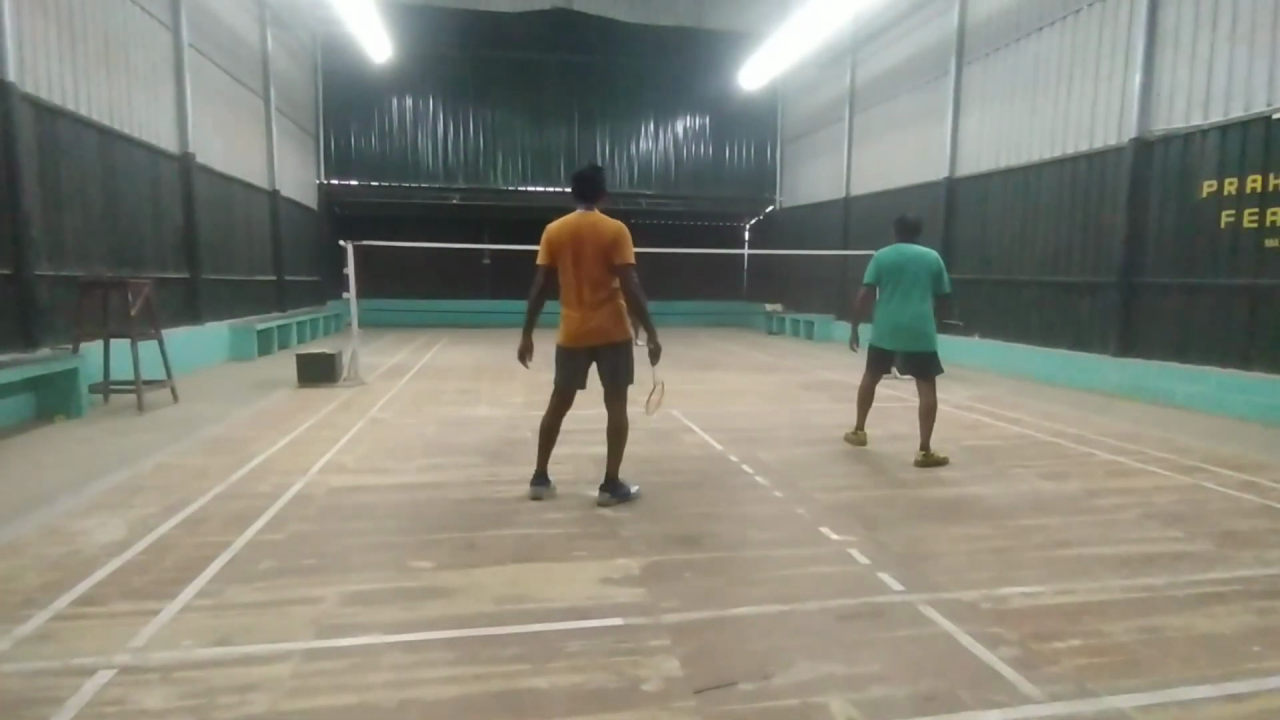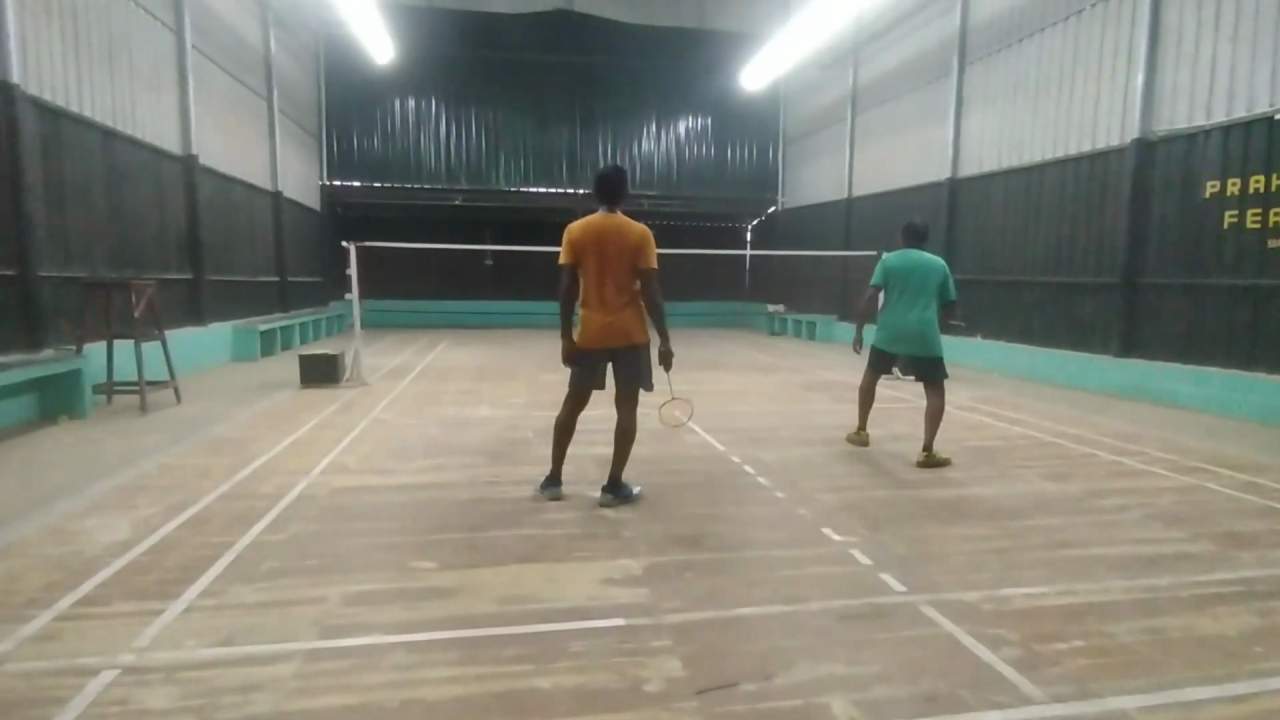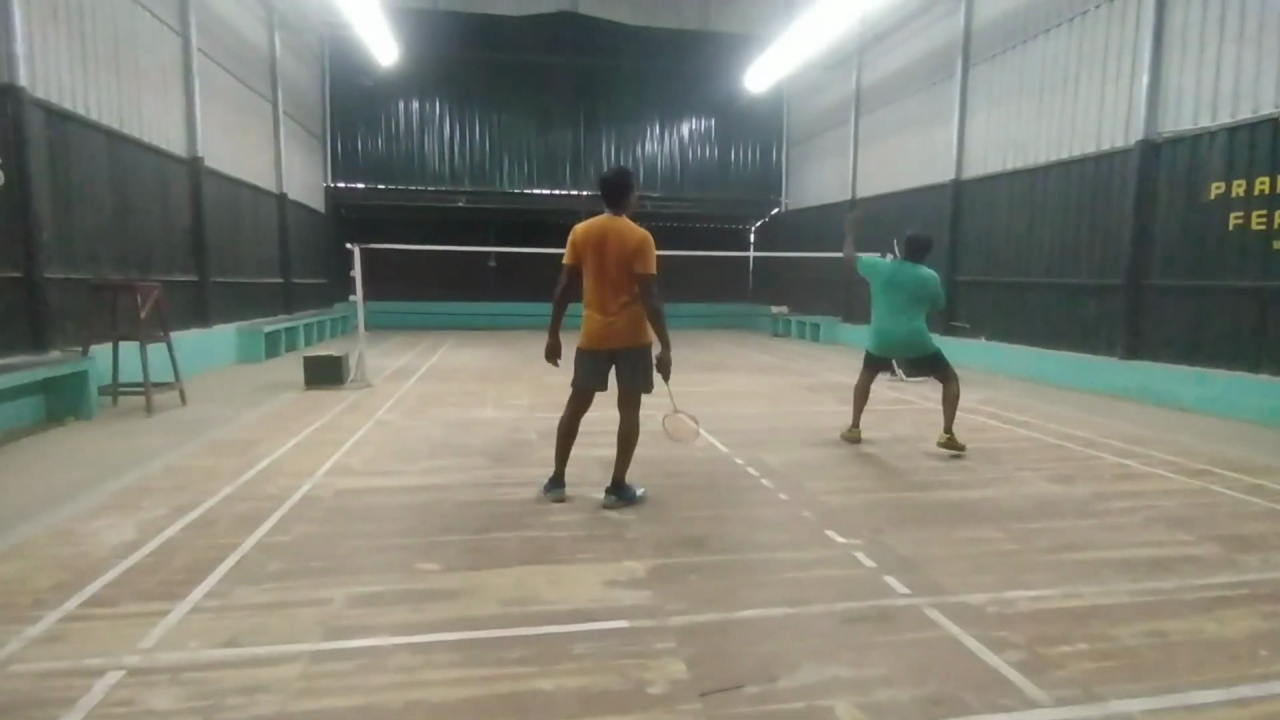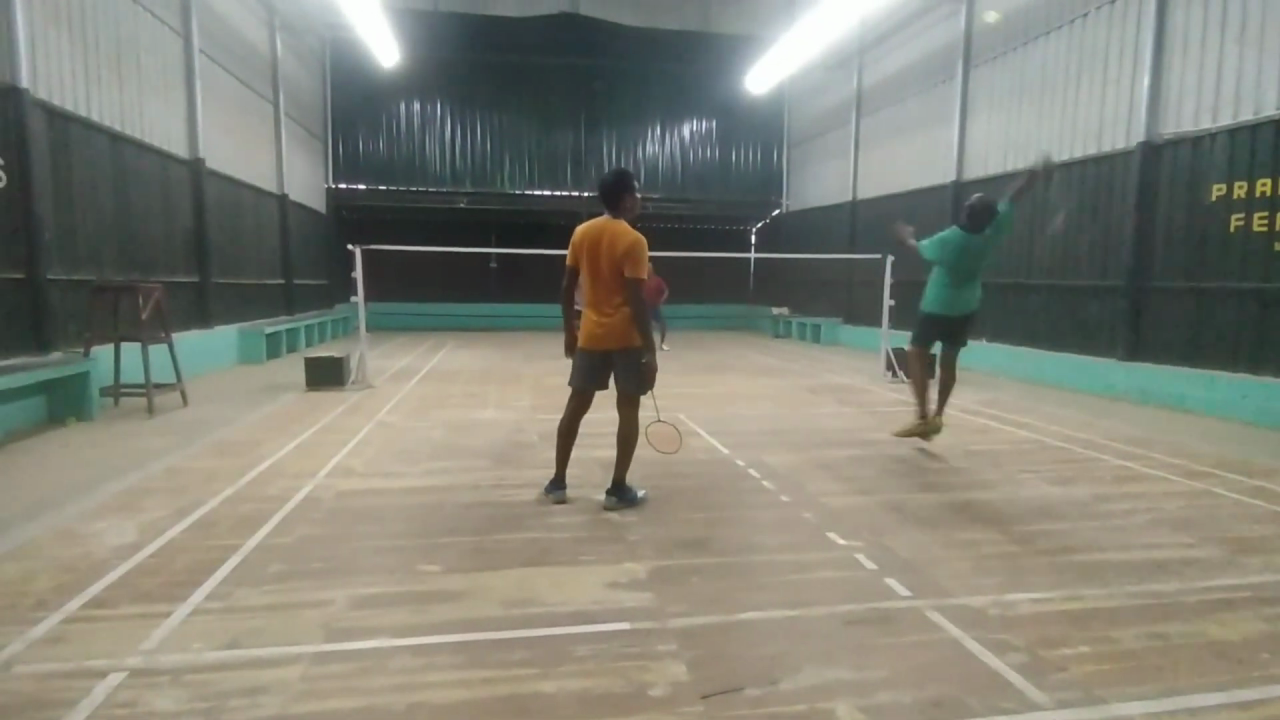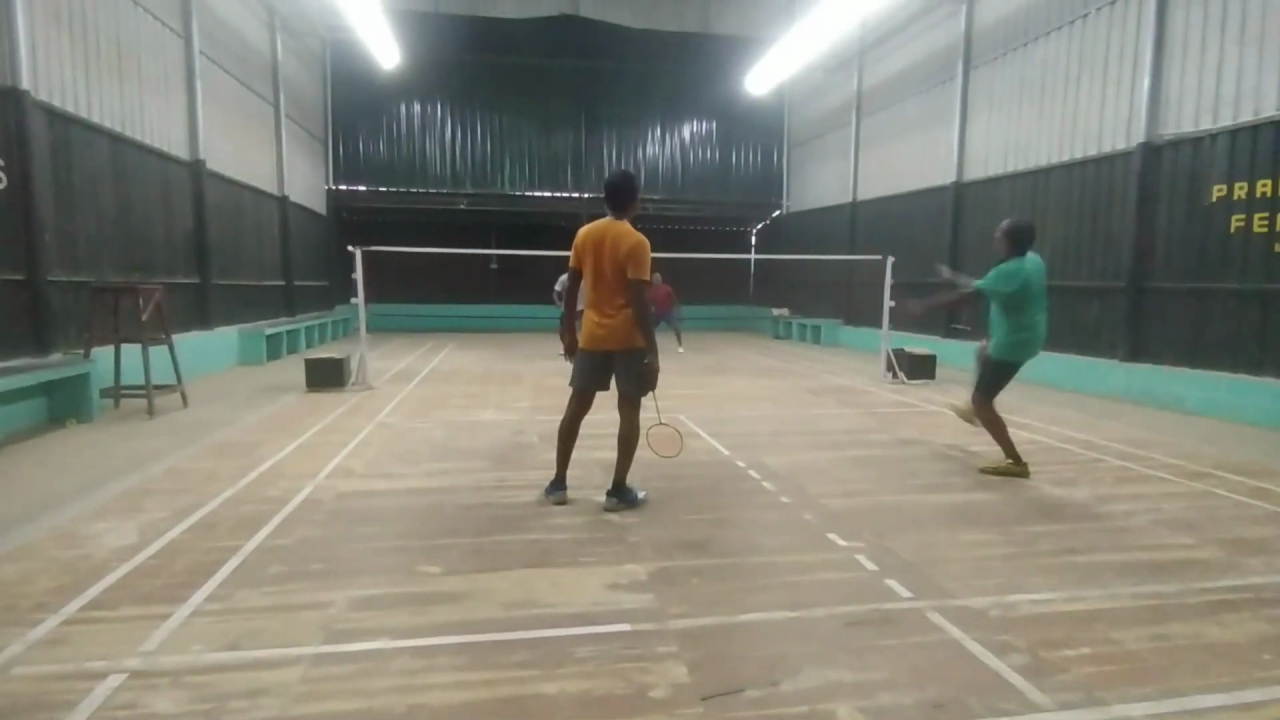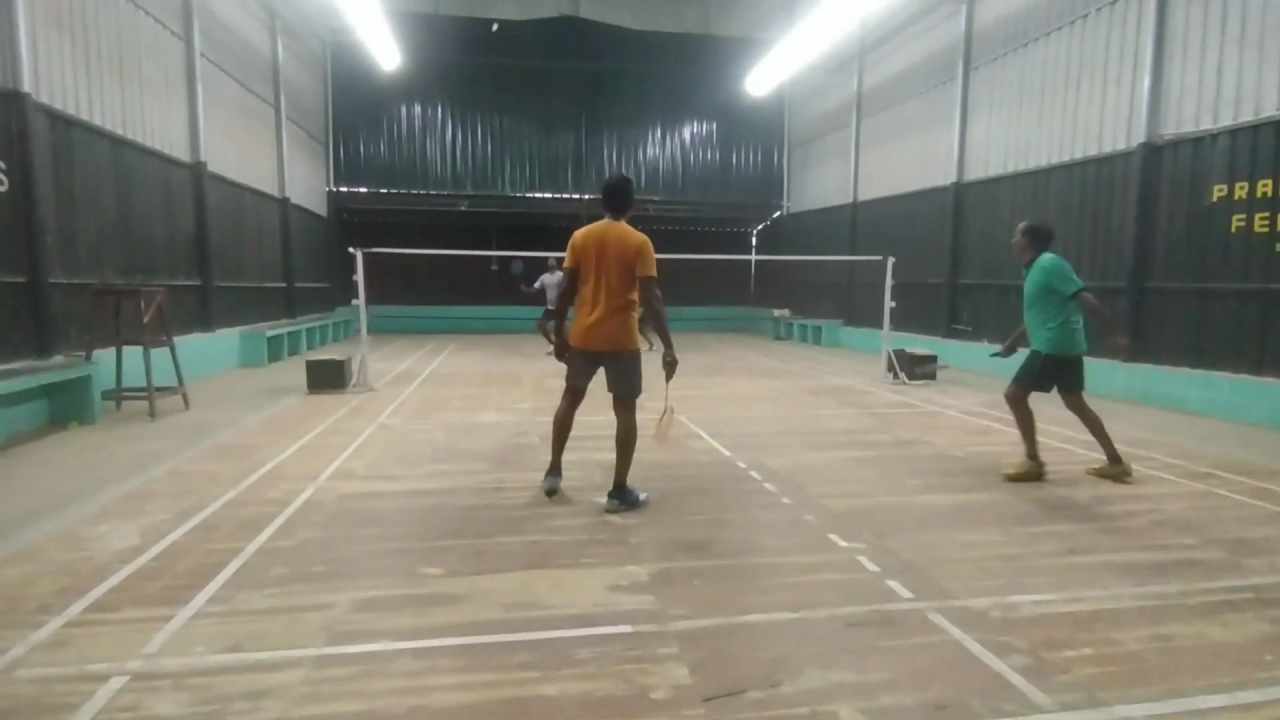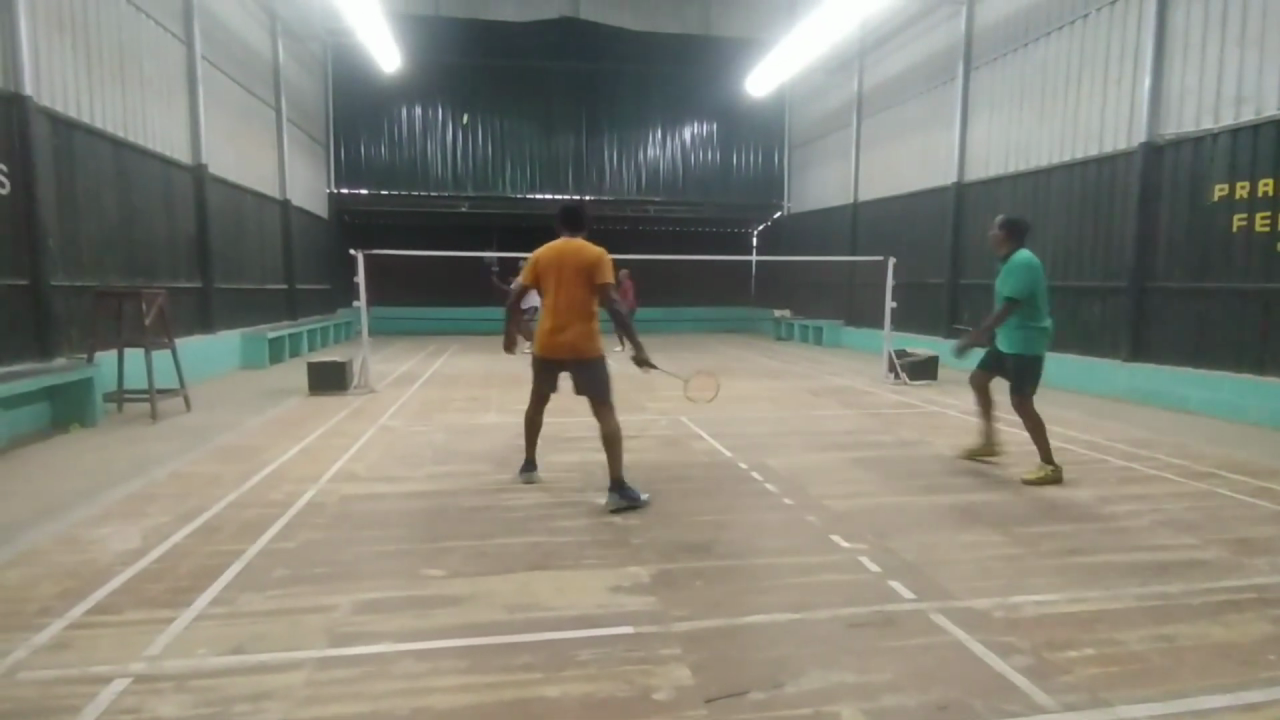
dt=0.4s
person 1, frame 1
left shoulder: (553, 231)
right shoulder: (615, 230)
left elbow: (540, 287)
right elbow: (630, 288)
left wrist: (527, 334)
right wrist: (651, 334)
left hip: (572, 334)
right hip: (612, 332)
left knee: (558, 405)
right knee: (616, 407)
left ankle: (540, 478)
right ankle: (611, 484)
person 1, frame 2
left shoulder: (575, 231)
right shoulder: (640, 234)
left elbow: (567, 289)
right elbow: (651, 293)
left wrist: (566, 337)
right wrist: (665, 340)
left hip: (589, 335)
right hip: (630, 335)
left knee: (572, 405)
right knee: (626, 408)
left ankle: (553, 479)
right ankle: (613, 486)
person 1, frame 3
left shoulder: (580, 232)
right shoulder: (640, 238)
left elbow: (564, 287)
right elbow: (649, 297)
left wrist: (553, 334)
right wrist: (664, 346)
left hip: (593, 336)
right hip: (632, 337)
left knee: (576, 406)
right knee: (629, 410)
left ankle: (556, 481)
right ankle: (617, 488)
person 1, frame 4
left shoulder: (581, 233)
right shoulder: (633, 241)
left elbow: (567, 287)
right elbow: (636, 301)
left wrist: (569, 329)
right wrist: (650, 351)
left hip: (591, 336)
right hip: (627, 338)
left knee: (575, 407)
right knee: (628, 411)
left ankle: (558, 482)
right ankle: (618, 489)
person 1, frame 5
left shoulder: (584, 235)
right shoulder: (636, 242)
left elbow: (571, 289)
right elbow: (638, 302)
left wrist: (568, 331)
right wrist: (652, 352)
left hip: (591, 337)
right hip: (628, 339)
left knee: (576, 408)
right knee: (629, 412)
left ankle: (558, 484)
right ankle: (618, 491)
person 1, frame 6
left shoulder: (580, 237)
right shoulder: (639, 242)
left elbow: (566, 290)
right elbow: (649, 298)
left wrist: (559, 333)
right wrist: (668, 347)
left hip: (582, 336)
right hip: (621, 339)
left knee: (569, 401)
right knee: (625, 412)
left ankle: (554, 472)
right ankle: (619, 492)
person 1, frame 7
left shoulder: (540, 255)
right shoulder: (597, 255)
left elbow: (515, 297)
right elbow: (612, 304)
left wrist: (510, 330)
right wrist: (637, 346)
left hip: (547, 344)
right hip: (584, 345)
left knee: (537, 401)
right knee: (605, 412)
left ankle: (529, 465)
right ankle: (618, 488)
person 2, frame 1
left shoulder: (882, 256)
right shoulder: (933, 258)
left elbow: (865, 295)
right elbow: (943, 300)
left wrist: (855, 328)
right wrist: (933, 321)
left hip: (885, 331)
right hip: (921, 333)
left knee: (870, 378)
right knee: (927, 389)
left ankle: (859, 432)
right ankle: (925, 451)
person 2, frame 2
left shoulder: (889, 261)
right shoulder: (939, 265)
left elbow: (870, 298)
right elbow: (950, 308)
left wrist: (859, 330)
left hip: (889, 333)
right hip: (925, 337)
left knee: (870, 378)
right knee: (935, 392)
left ankle: (861, 432)
right ankle: (927, 451)
person 2, frame 3
left shoulder: (880, 267)
right shoulder: (931, 278)
left elbow: (850, 256)
right elbow: (937, 308)
left wrist: (850, 231)
left hip: (884, 338)
right hip: (918, 341)
left knee: (866, 377)
right knee: (950, 379)
left ankle: (854, 429)
right ankle: (947, 434)
person 2, frame 4
left shoulder: (947, 240)
right shoulder: (993, 230)
left elbow: (921, 250)
right elbow: (1012, 194)
left wrist: (906, 238)
right wrist: (1037, 172)
left hip: (938, 306)
right hip: (966, 306)
left knee: (916, 357)
right knee: (948, 360)
left ankle: (923, 419)
right ankle: (936, 417)
person 2, frame 5
left shoulder: (1008, 271)
right shoulder: (1033, 260)
left elbow: (969, 294)
left wrist: (926, 304)
left hip: (1010, 344)
right hip: (1029, 338)
left knee: (982, 402)
right knee: (985, 351)
left ankle: (1016, 462)
right ankle: (975, 411)
person 2, frame 6
left shoulder: (1050, 265)
right shoulder: (1035, 269)
left elbow: (1085, 298)
left wrist: (1113, 333)
right wrist: (1015, 340)
left hip: (1053, 346)
right hip: (1066, 345)
left knee: (1015, 395)
right knee: (1075, 403)
left ankle: (1033, 462)
right ankle: (1116, 463)
person 2, frame 7
left shoulder: (1023, 263)
right shoulder: (1011, 261)
left elbow: (1008, 307)
left wrist: (972, 337)
right wrist: (985, 335)
left hip: (1026, 343)
right hip: (1008, 340)
left knee: (1021, 402)
right knee: (978, 380)
left ankle: (1050, 466)
right ankle: (988, 441)
